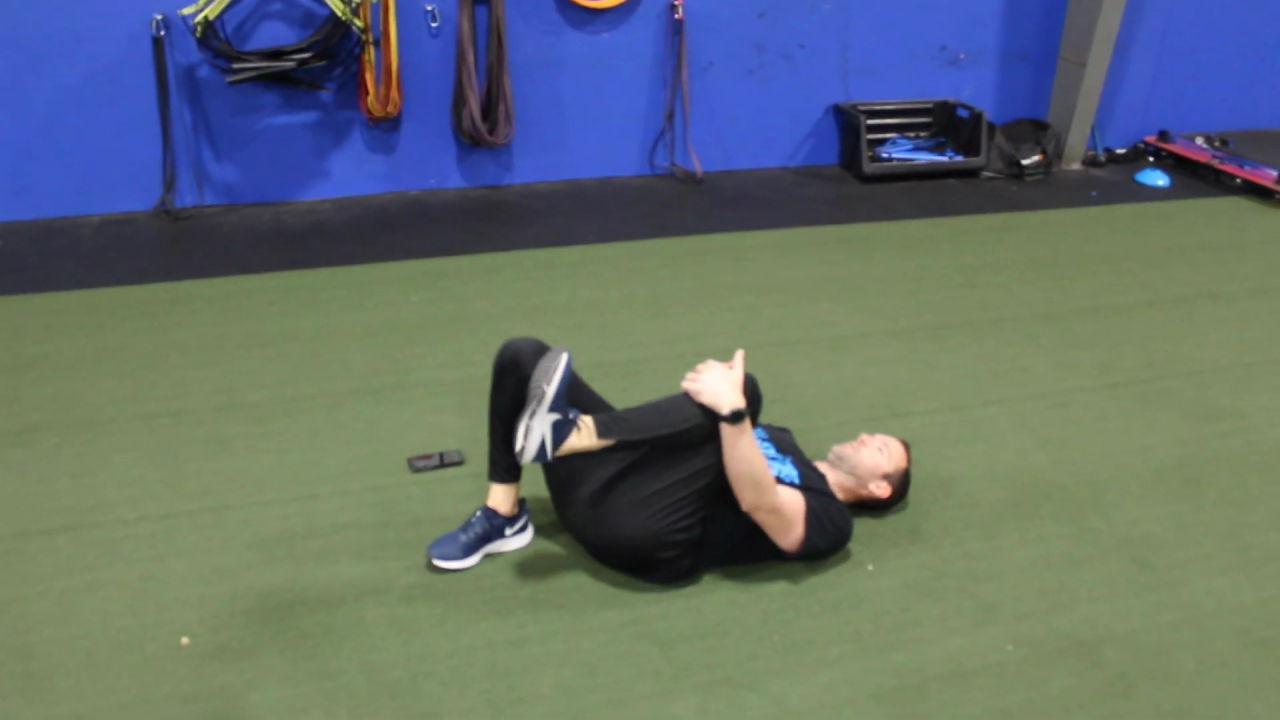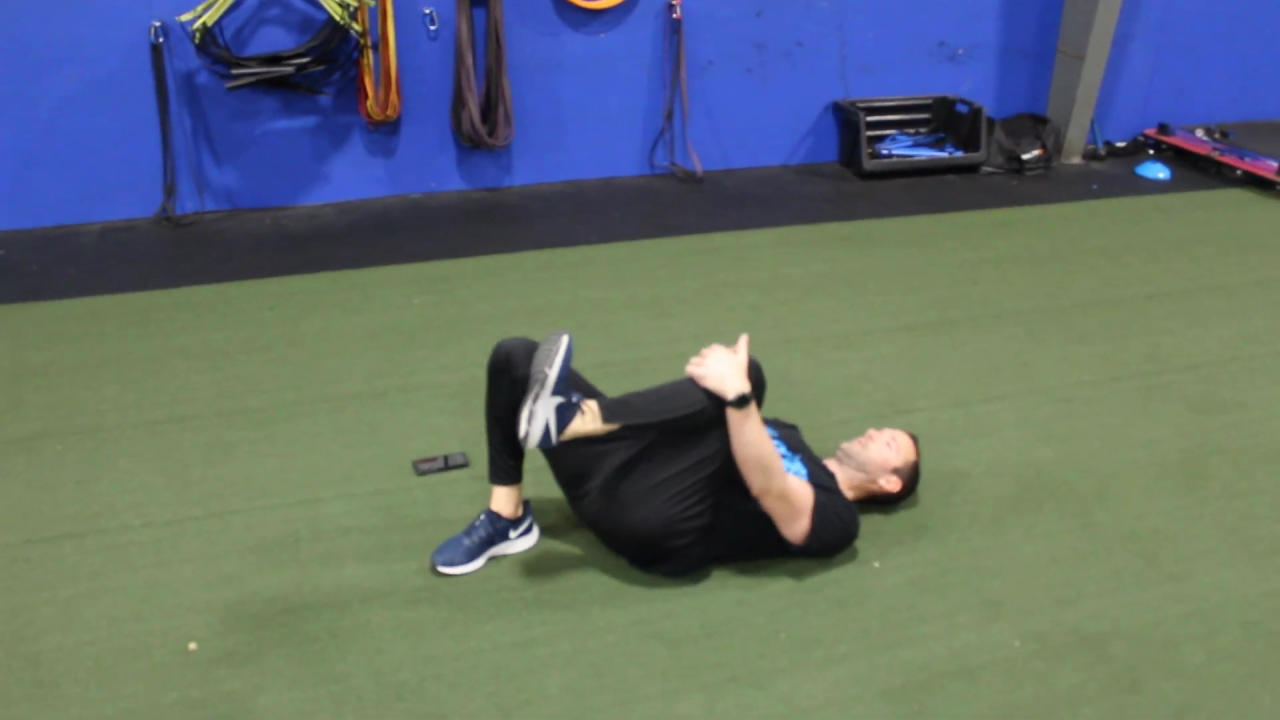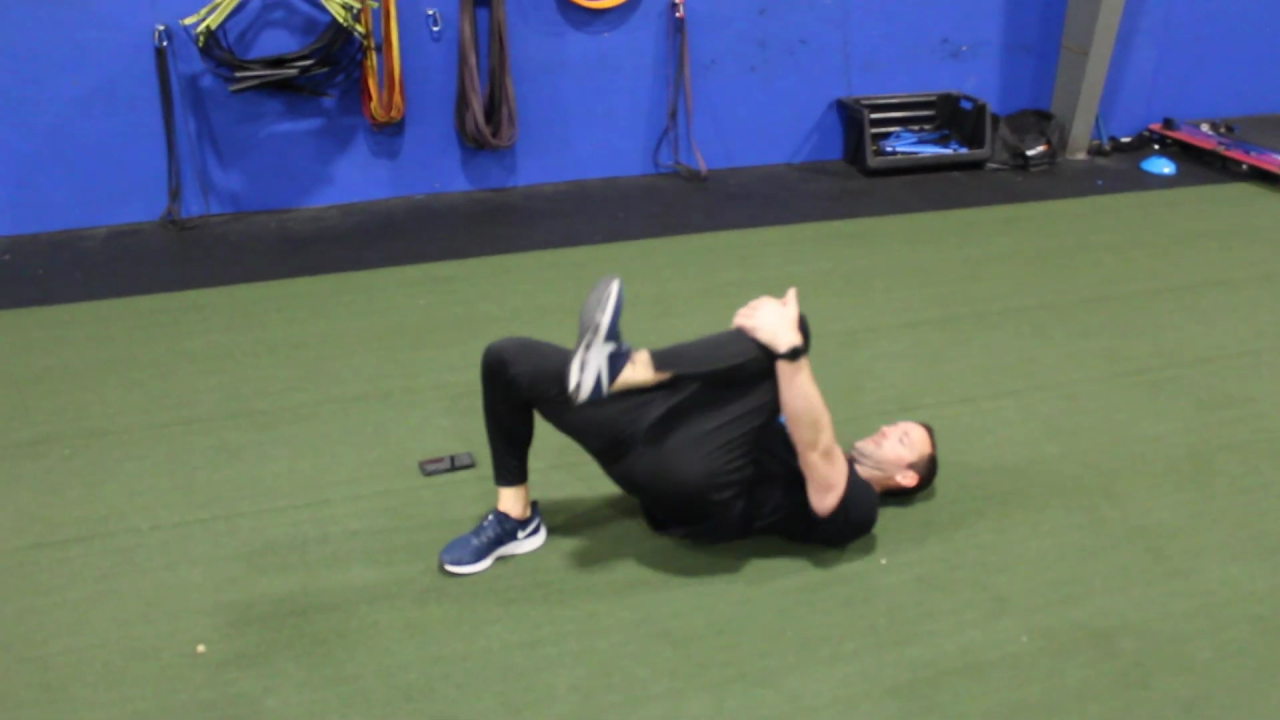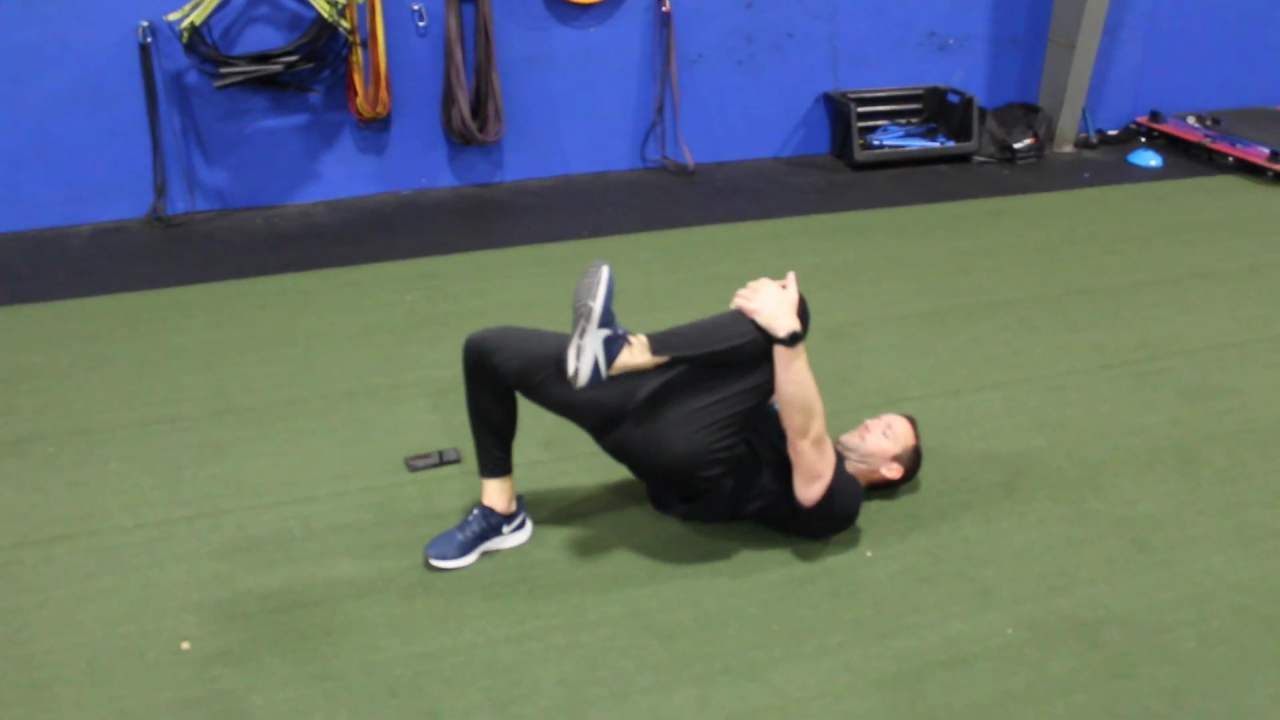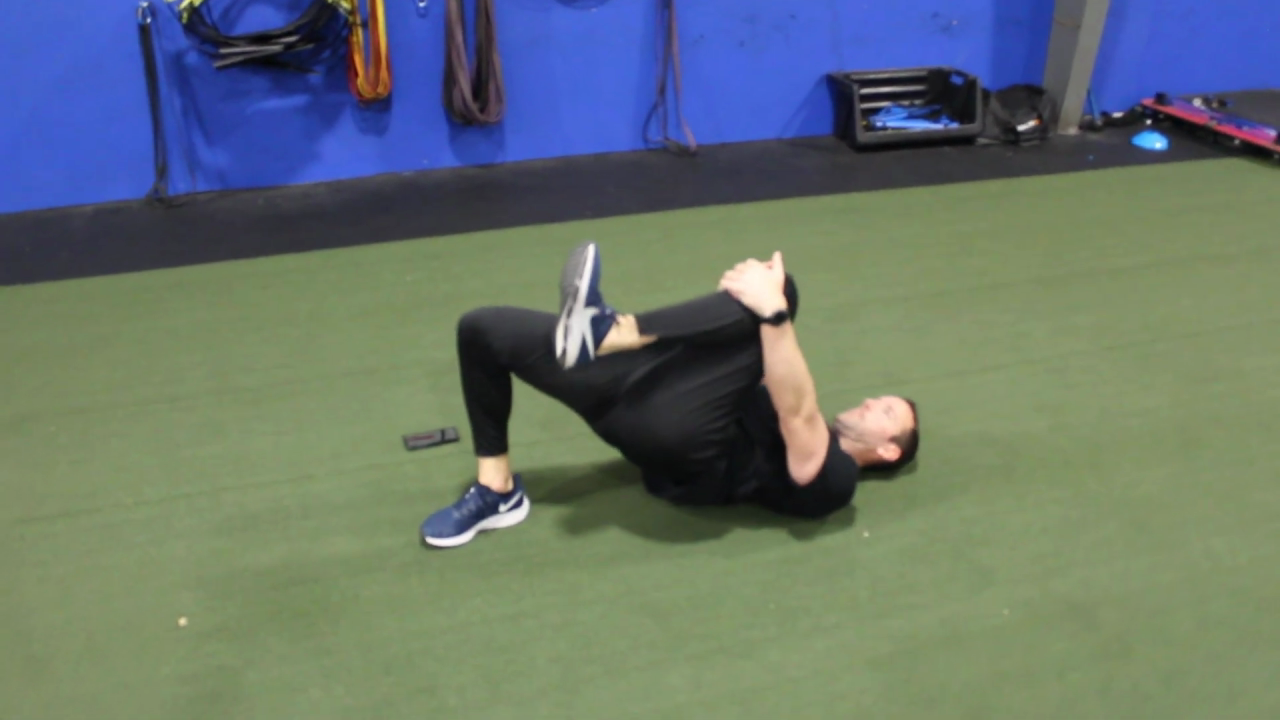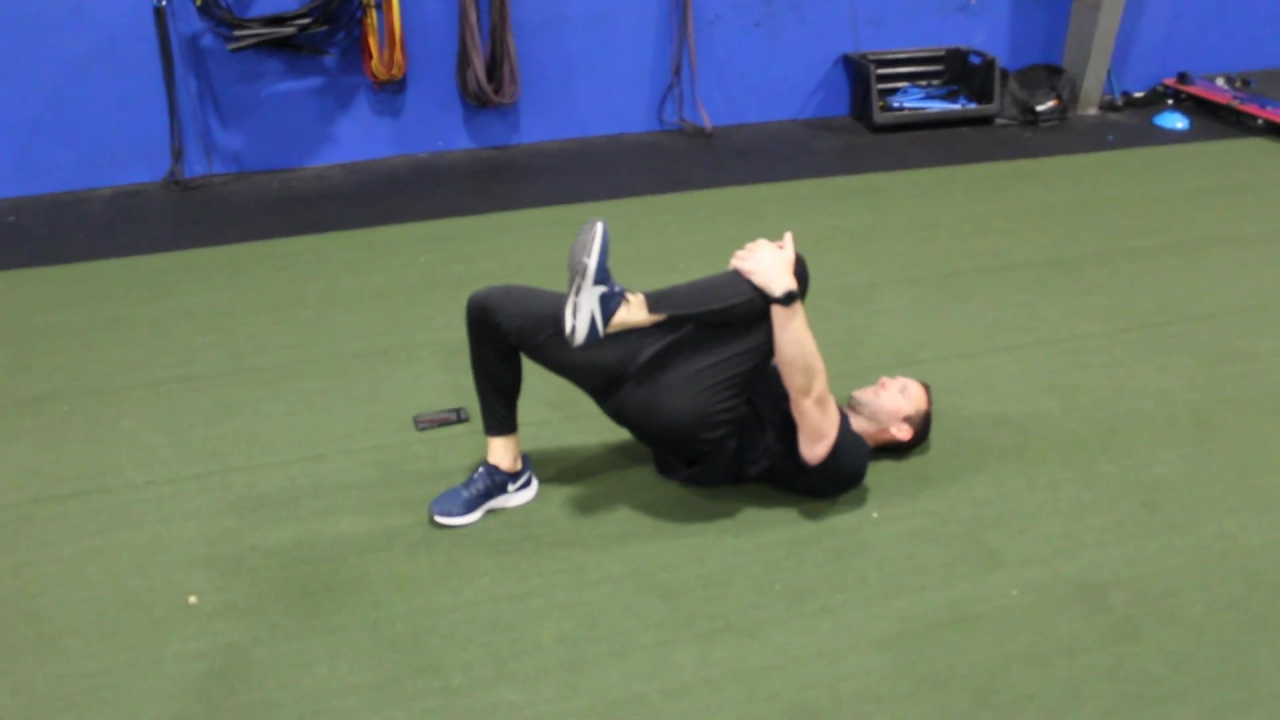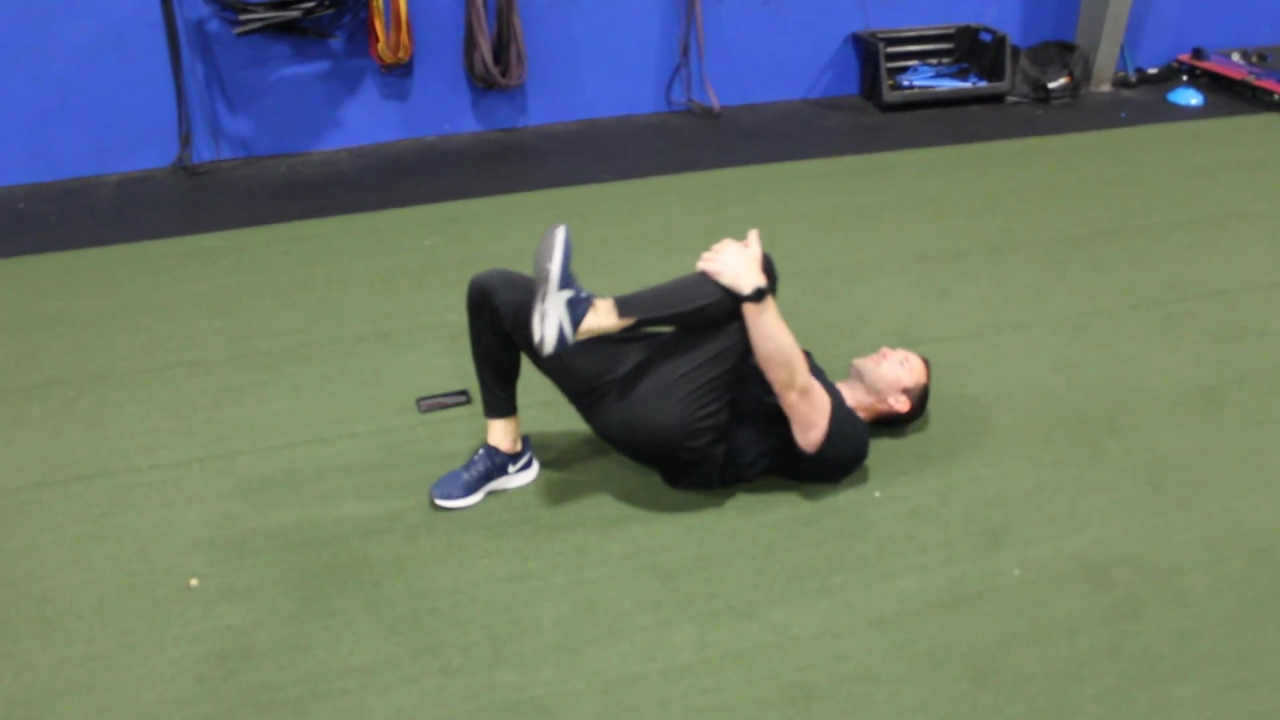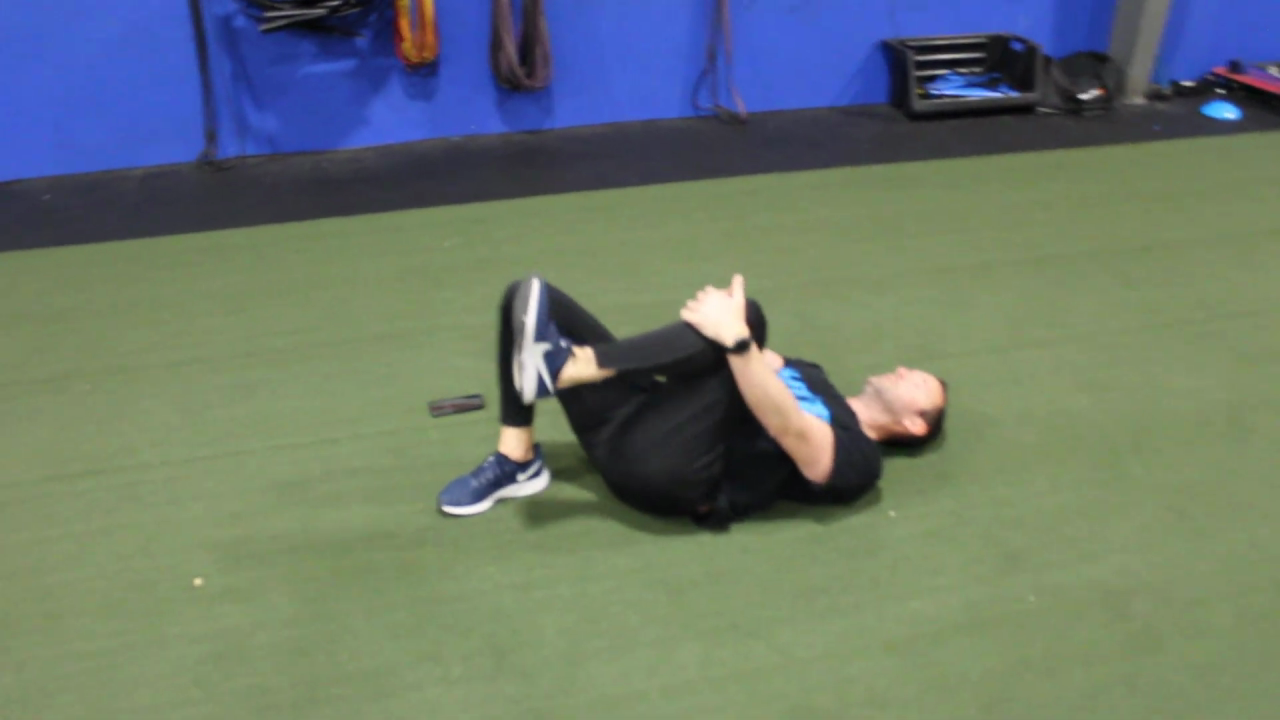
dt=0.3s
person 1, frame 1
left shoulder: (829, 521)
right shoulder: (781, 444)
left elbow: (757, 502)
left wrist: (731, 408)
right wrist: (714, 391)
left hip: (644, 531)
right hip: (608, 480)
left knee: (741, 394)
right knee: (523, 356)
left ankle: (569, 434)
right ankle: (501, 518)
person 1, frame 2
left shoulder: (834, 518)
right shoulder: (790, 444)
left elbow: (767, 490)
left wrist: (737, 392)
right wrist: (717, 377)
left hip: (657, 521)
right hip: (621, 474)
left knee: (742, 381)
right knee: (516, 355)
left ankle: (569, 420)
right ankle: (506, 519)
person 1, frame 3
left shoulder: (853, 506)
right shoulder: (815, 457)
left elbow: (815, 445)
left wrist: (789, 346)
right wrist: (759, 333)
left hip: (695, 478)
right hip: (656, 434)
left knee: (788, 334)
right knee: (507, 358)
left ankle: (617, 373)
right ankle: (514, 520)
person 1, frame 4
left shoulder: (837, 497)
right shoulder: (800, 448)
left elbow: (808, 436)
left wrist: (786, 333)
right wrist: (753, 315)
left hip: (690, 448)
right hip: (647, 409)
left knee: (786, 320)
right knee: (489, 349)
left ankle: (618, 353)
right ankle: (500, 513)
person 1, frame 5
left shoulder: (832, 477)
right shoulder: (796, 430)
left elbow: (798, 414)
left wrist: (772, 312)
right wrist: (749, 298)
left hip: (680, 427)
right hip: (640, 391)
left knee: (776, 298)
right knee: (482, 328)
left ankle: (607, 334)
right ankle: (496, 492)
person 1, frame 6
left shoulder: (844, 456)
right shoulder: (815, 412)
left elbow: (808, 394)
left wrist: (783, 292)
right wrist: (751, 278)
left hip: (688, 408)
right hip: (650, 377)
left knee: (786, 277)
right knee: (492, 307)
left ankle: (615, 310)
right ankle: (505, 471)
person 1, frame 7
left shoulder: (845, 438)
right shoulder: (807, 384)
left elbow: (792, 387)
left wrist: (751, 289)
right wrist: (729, 277)
left hip: (672, 418)
right hip: (632, 384)
left knee: (755, 280)
right knee: (494, 290)
left ankle: (584, 319)
right ankle: (505, 454)
person 1, frame 8
left shoulder: (857, 460)
right shoulder: (812, 378)
left elbow: (788, 428)
right elbow: (757, 365)
left wrist: (734, 338)
right wrist: (723, 321)
left hip: (665, 469)
right hip: (631, 421)
left knee: (746, 320)
right knee: (526, 297)
left ankle: (562, 366)
right ankle: (515, 463)
